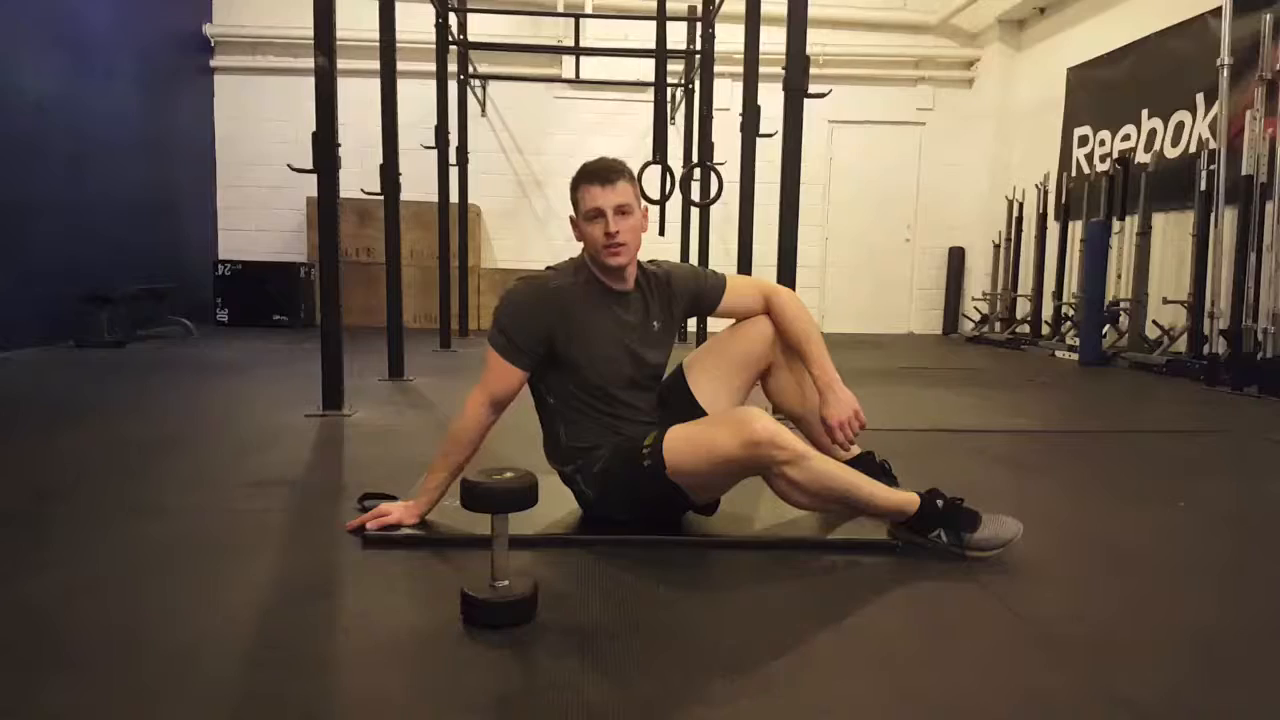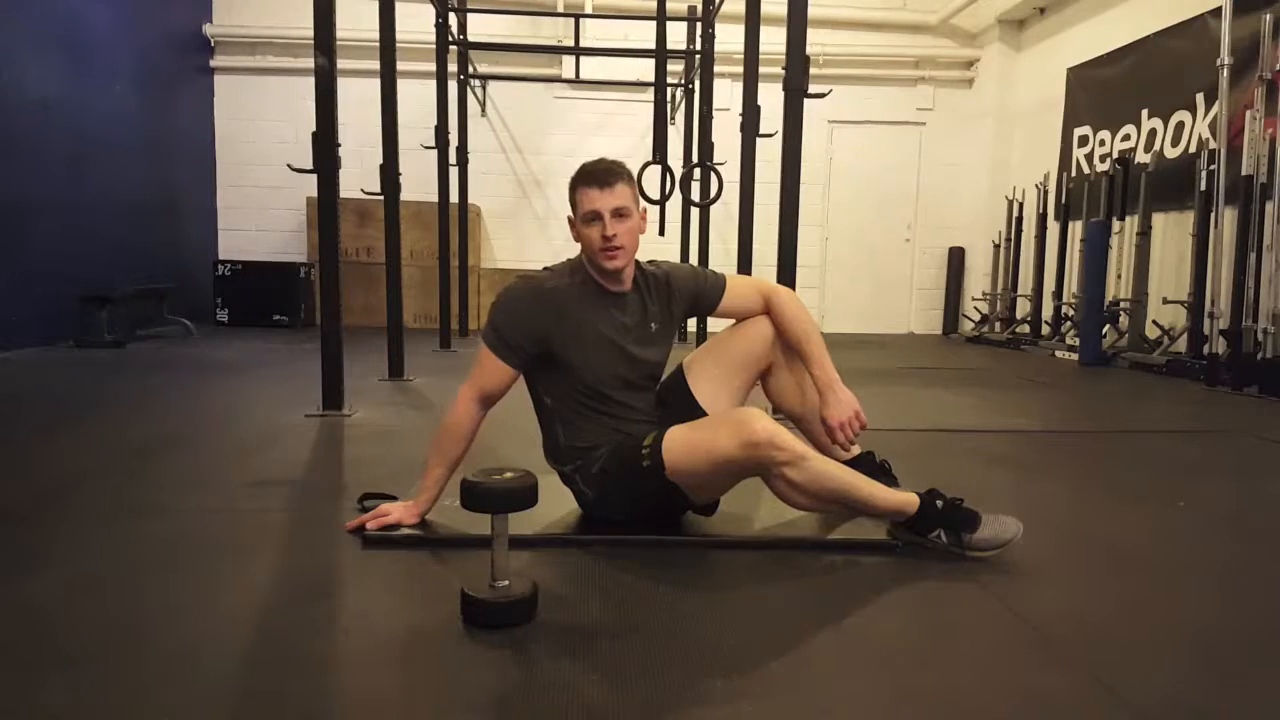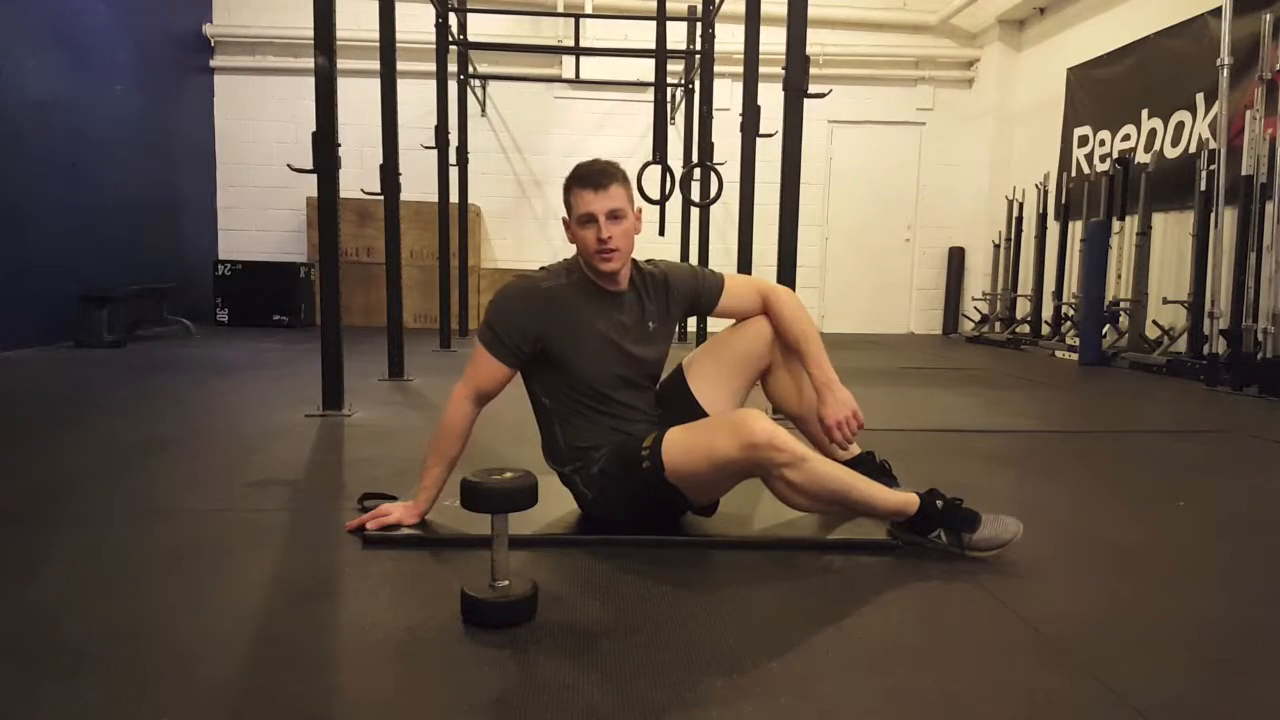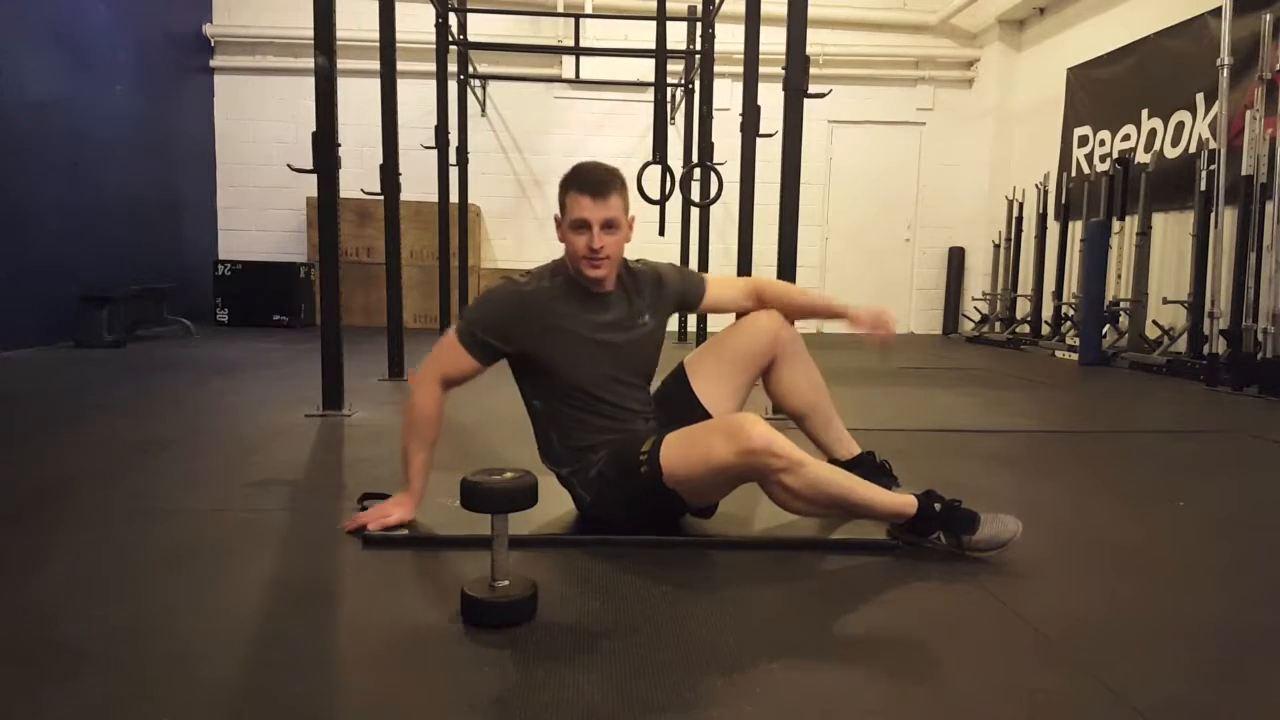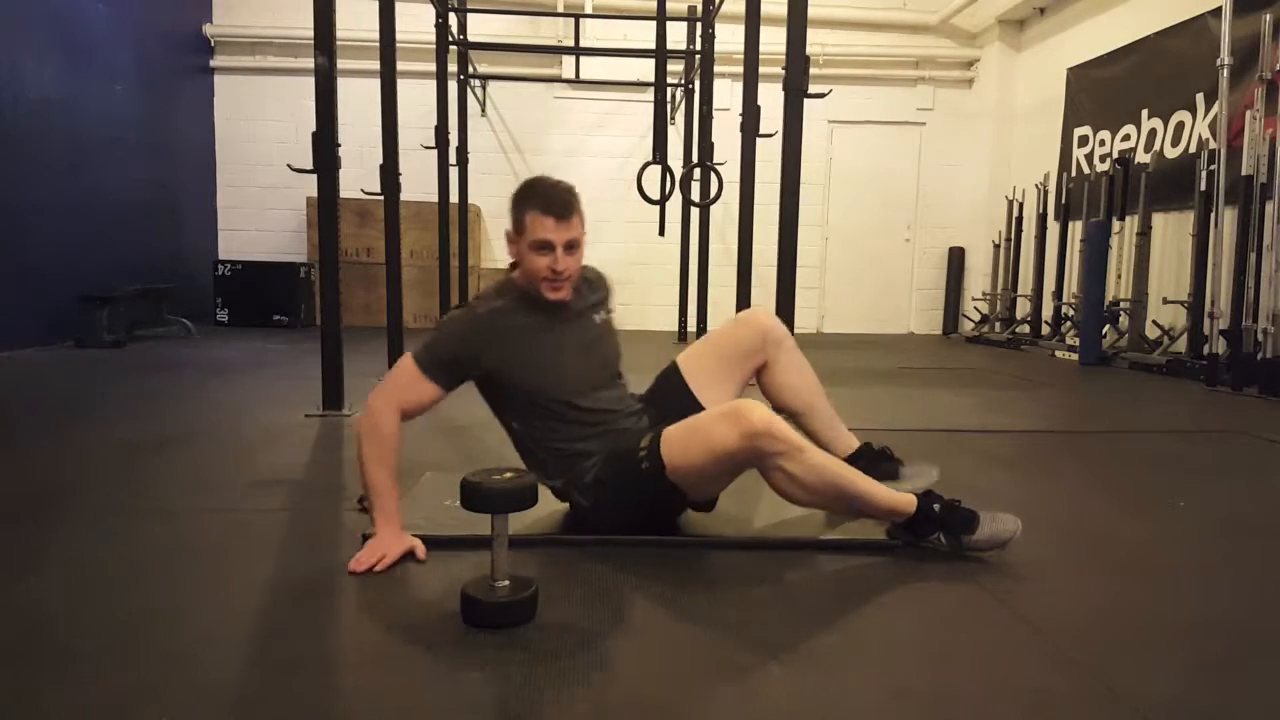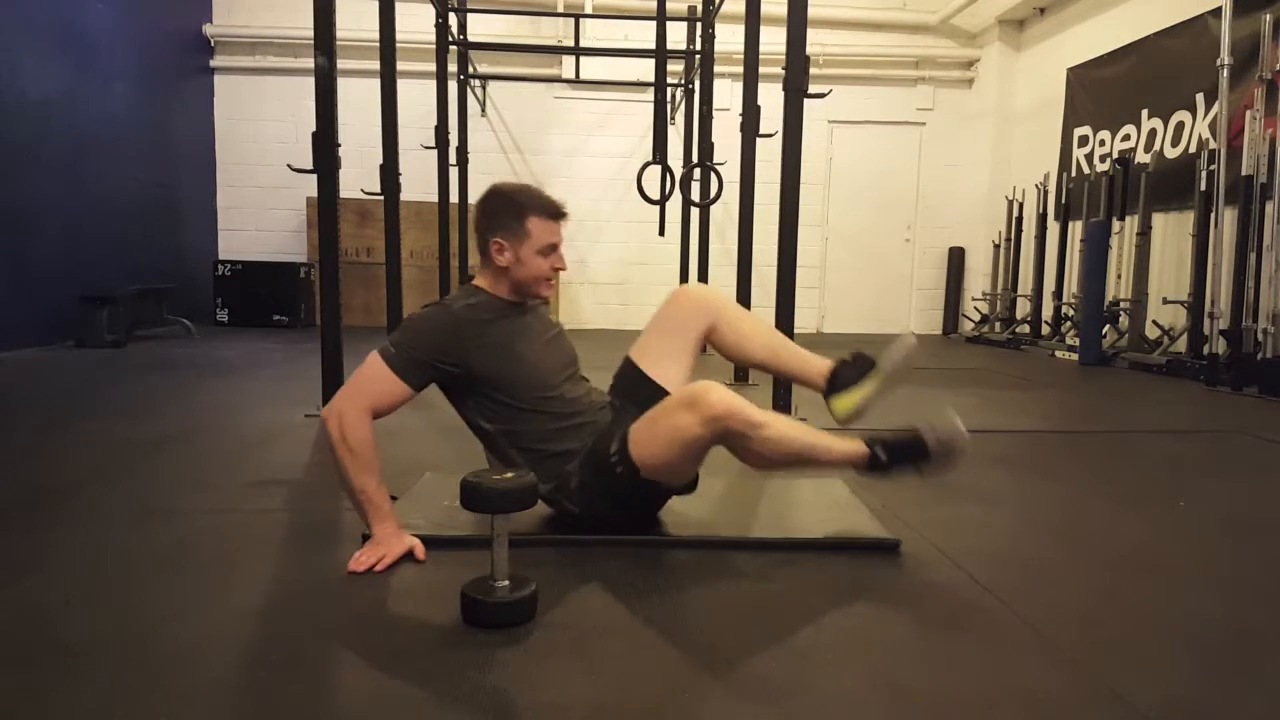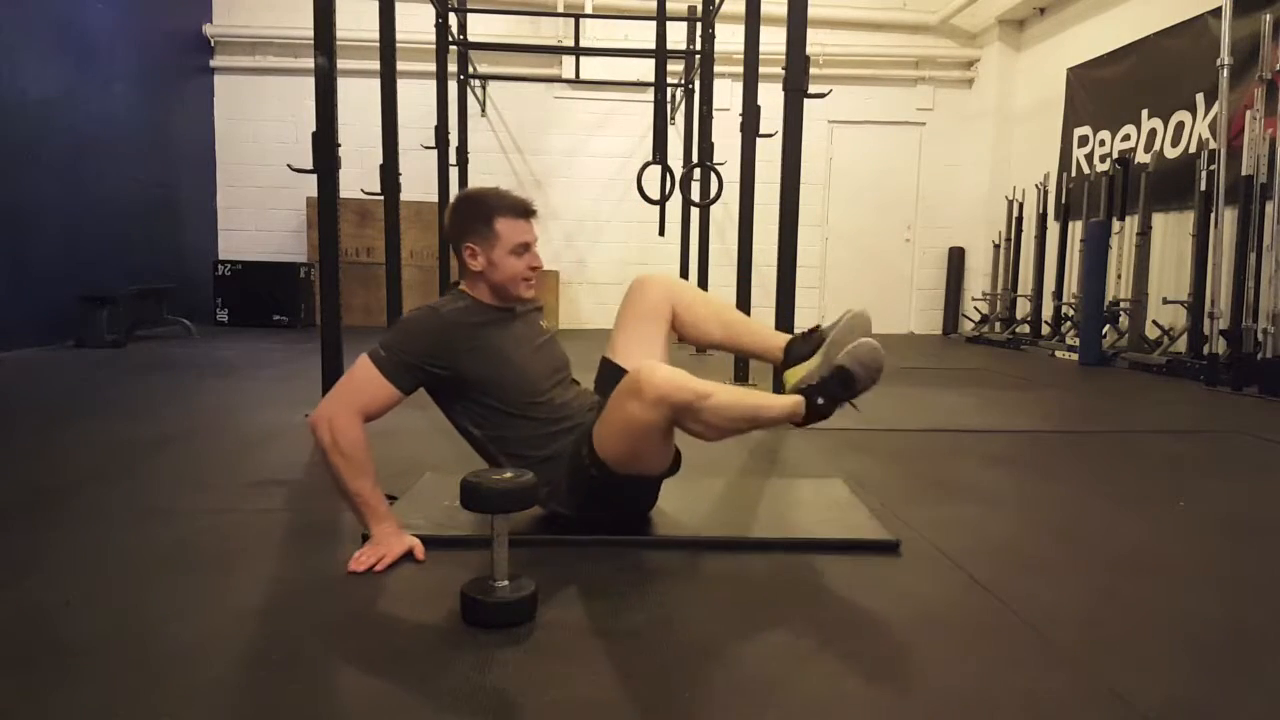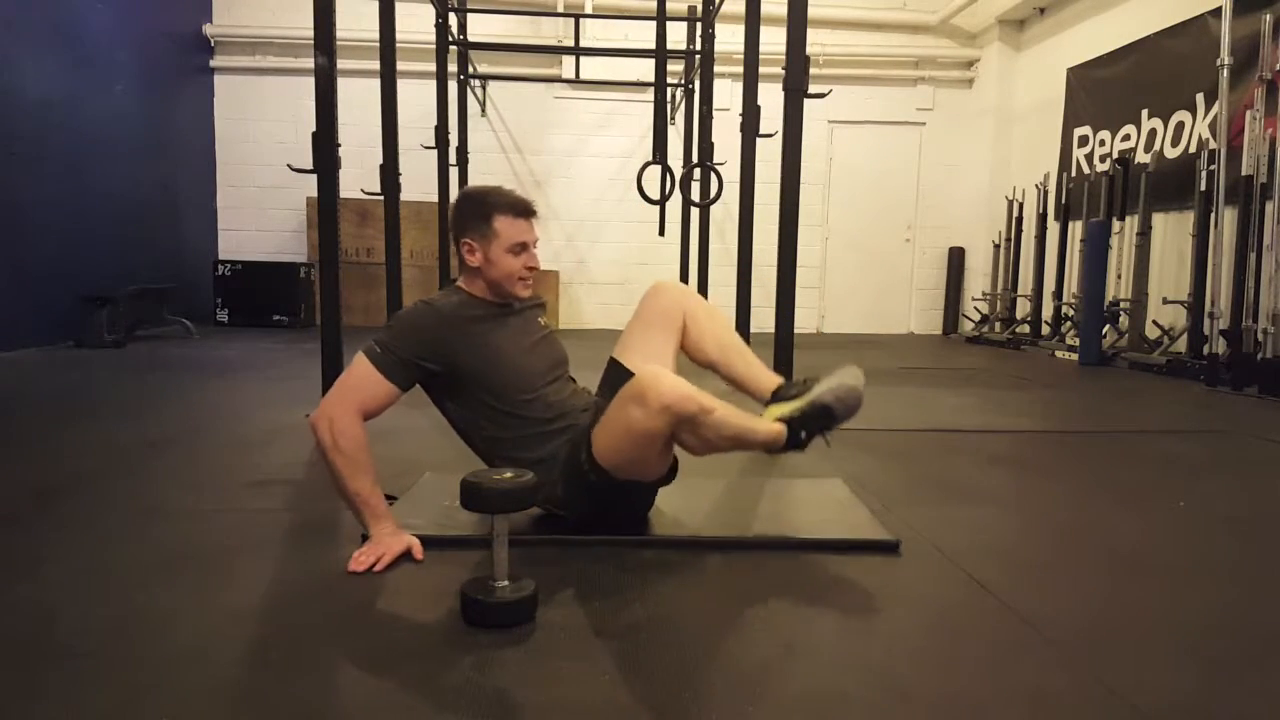
dt=0.3s
person 1, frame 1
left shoulder: (669, 283)
right shoulder: (541, 301)
left elbow: (776, 296)
right elbow: (486, 403)
left wrist: (831, 386)
right wrist: (422, 502)
left hip: (661, 437)
right hip: (613, 480)
left knee: (768, 331)
right knee: (757, 432)
left ankle: (861, 468)
right ankle: (921, 516)
person 1, frame 2
left shoulder: (667, 284)
right shoulder: (535, 302)
left elbow: (776, 298)
right elbow: (475, 399)
left wrist: (832, 388)
right wrist: (421, 503)
left hip: (658, 436)
right hip: (610, 481)
left knee: (768, 334)
right knee: (754, 433)
left ankle: (860, 468)
right ankle: (922, 516)
person 1, frame 3
left shoulder: (665, 282)
right shoulder: (531, 301)
left elbow: (773, 296)
right elbow: (469, 397)
left wrist: (830, 387)
right wrist: (421, 502)
left hip: (658, 435)
right hip: (611, 481)
left knee: (768, 333)
right knee: (754, 434)
left ankle: (860, 469)
right ankle: (921, 516)
person 1, frame 4
left shoulder: (650, 282)
right shoulder: (522, 306)
left elbow: (747, 291)
right elbow: (430, 379)
left wrist: (843, 309)
right wrist: (409, 494)
left hip: (659, 432)
right hip: (611, 485)
left knee: (770, 329)
right knee: (751, 439)
left ankle: (863, 471)
right ankle: (920, 518)
person 1, frame 5
left shoulder: (586, 284)
right shoulder: (483, 326)
right elbow: (382, 409)
right wrist: (389, 525)
left hip: (646, 427)
right hip: (611, 486)
left knee: (759, 327)
right knee: (754, 425)
left ankle: (859, 462)
right ankle: (918, 516)
person 1, frame 6
left shoulder: (527, 300)
right shoulder: (449, 327)
right elbow: (343, 413)
right wrist: (386, 528)
left hip: (620, 431)
right hip: (595, 488)
left knee: (695, 302)
right knee: (708, 403)
left ankle: (840, 383)
right ankle: (873, 455)
person 1, frame 7
left shoulder: (518, 305)
right shoulder: (438, 330)
right elbow: (333, 417)
right wrist: (384, 527)
left hip: (604, 430)
right hip: (587, 483)
left knee: (655, 290)
right knee: (653, 382)
left ankle: (796, 357)
right ankle: (806, 403)
person 1, frame 8
left shoulder: (522, 301)
right shoulder: (433, 325)
right elbow: (334, 415)
right wrist: (382, 528)
left hip: (599, 430)
right hip: (576, 484)
left knee: (671, 298)
right knee: (657, 390)
left ankle: (783, 399)
right ankle: (784, 433)
